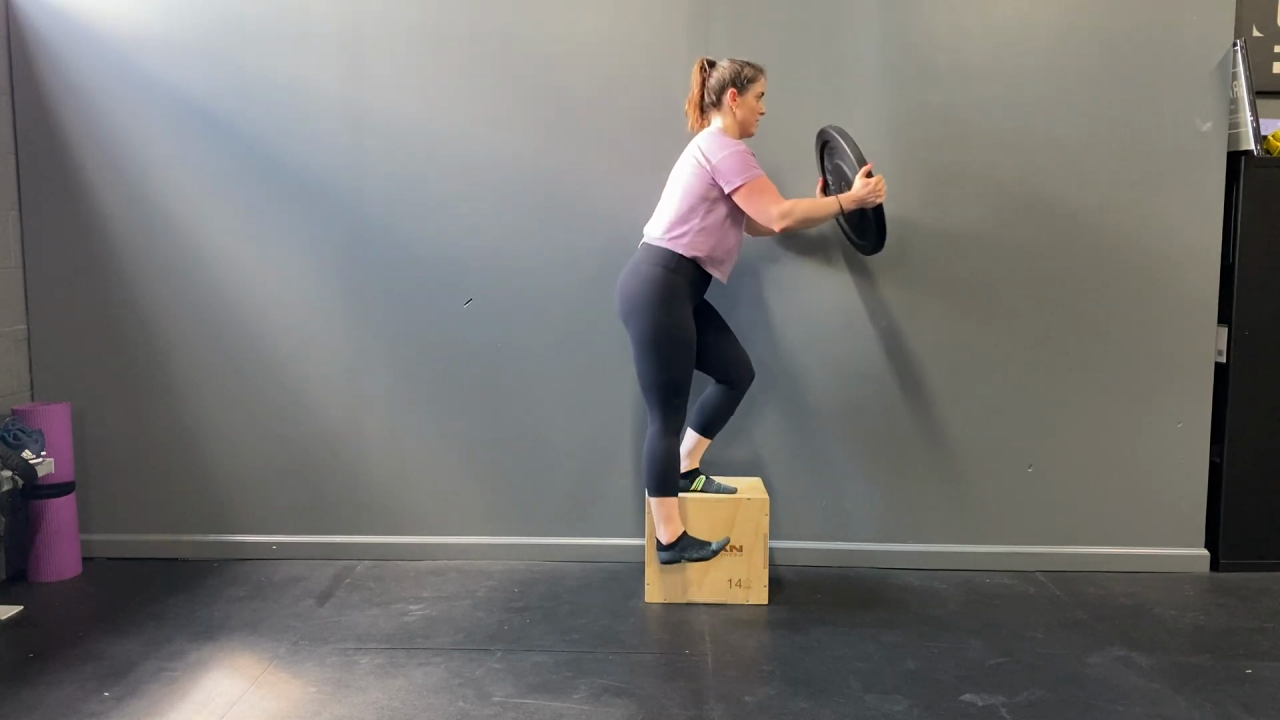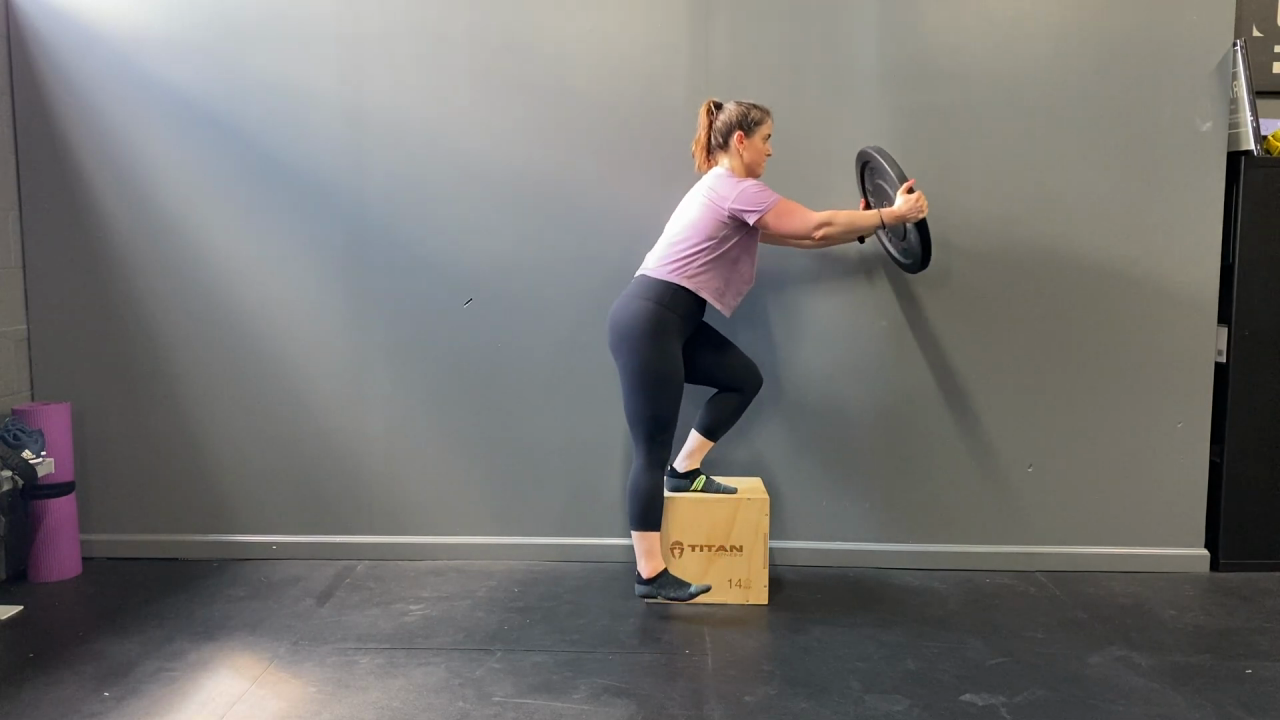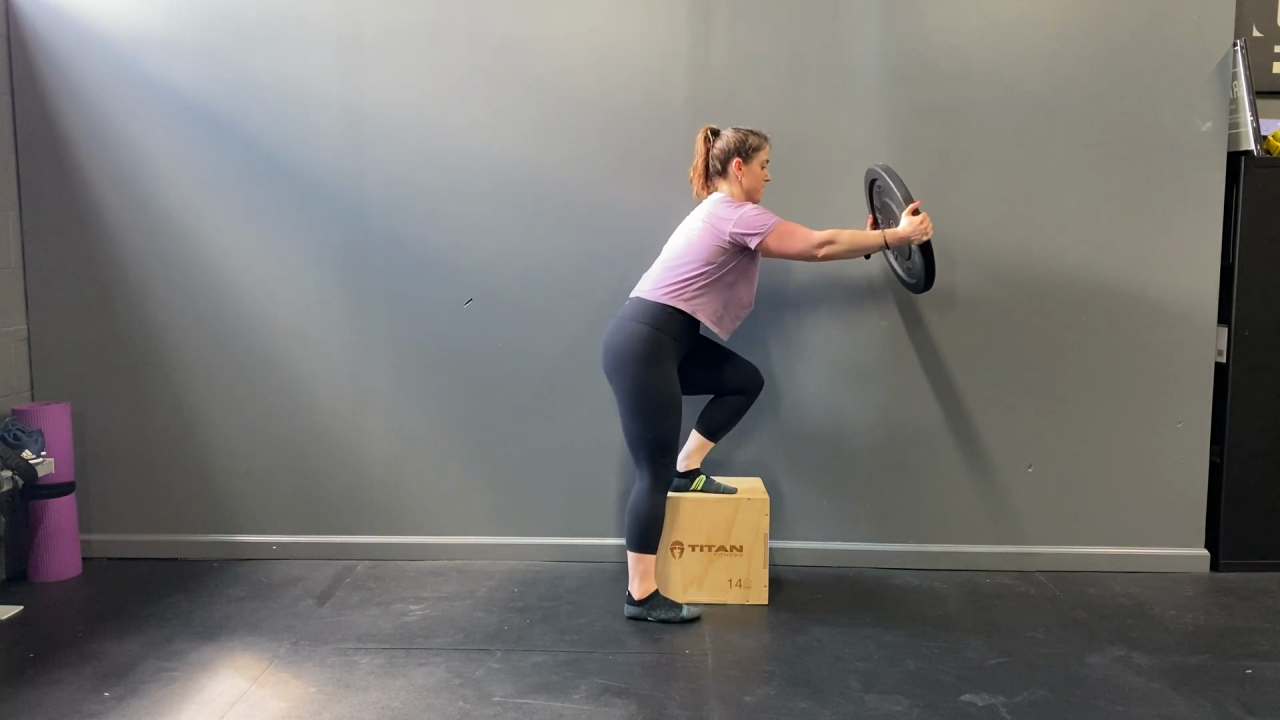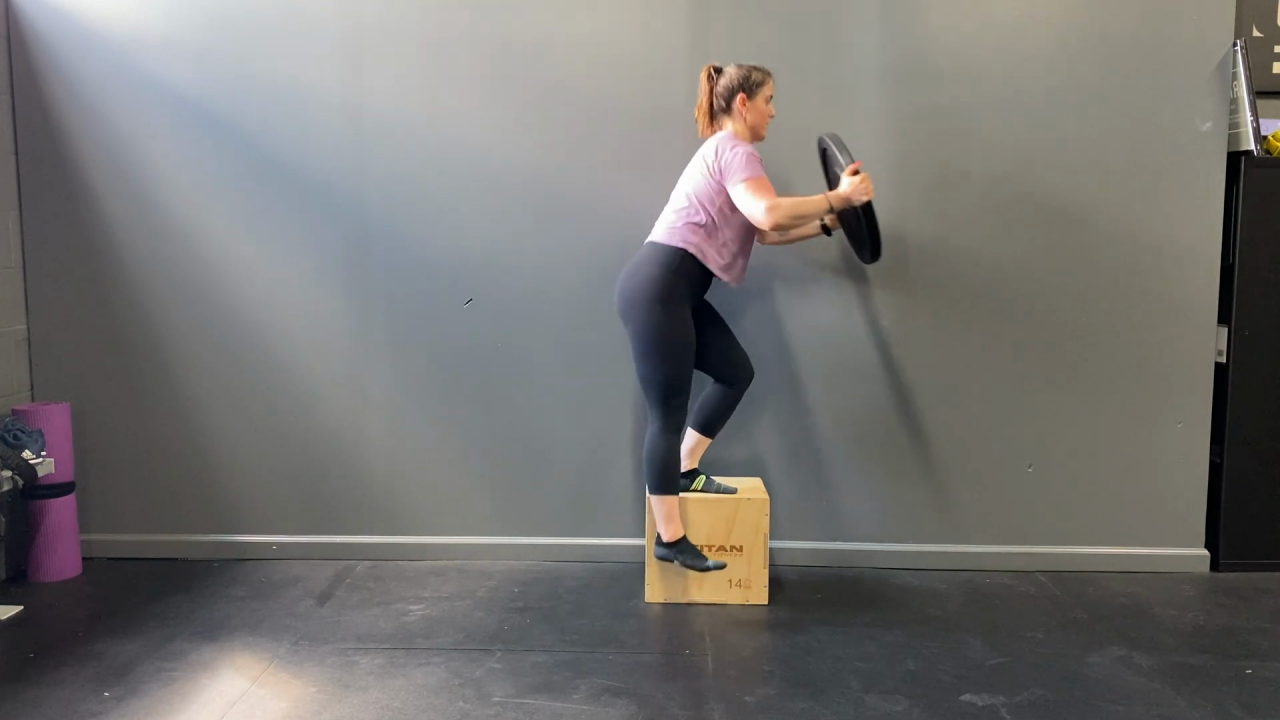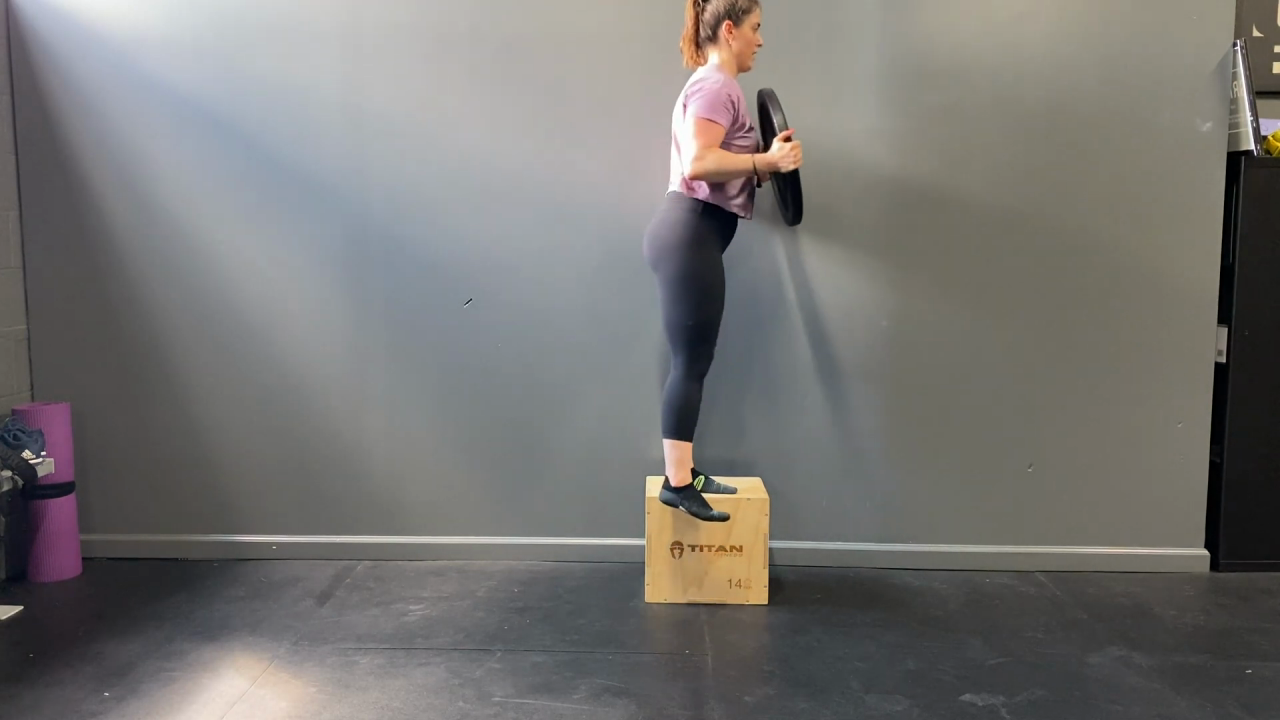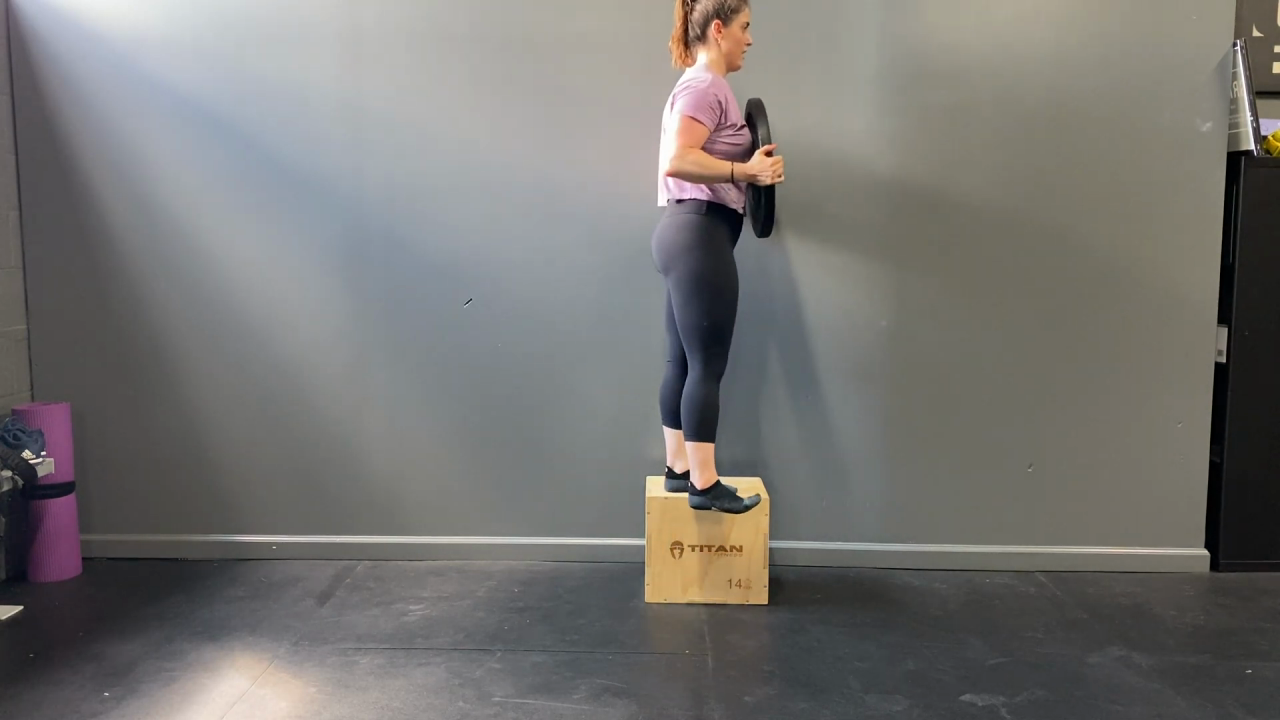
dt=0.5s
person 1, frame 1
left shoulder: (713, 148)
right shoulder: (725, 151)
left elbow: (757, 223)
right elbow: (778, 217)
left wrist: (819, 205)
right wrist: (849, 200)
left hip: (671, 287)
right hip: (657, 289)
left knee: (736, 372)
right knee: (667, 417)
left ankle: (685, 471)
right ankle: (671, 538)
person 1, frame 2
left shoulder: (723, 189)
right shoulder: (737, 190)
left elbow: (796, 235)
right elbow: (815, 227)
left wrist: (859, 228)
right wrist: (892, 216)
left hip: (664, 318)
right hip: (647, 322)
left knee: (744, 378)
right knee: (651, 451)
left ankle: (684, 470)
right ankle: (651, 574)
person 1, frame 3
left shoulder: (721, 213)
right shoulder: (736, 216)
left elbow: (807, 246)
right elbow: (818, 246)
left wrist: (869, 241)
right wrist: (896, 237)
left hip: (659, 339)
right hip: (642, 345)
left knee: (745, 380)
right knee: (654, 473)
left ankle: (686, 469)
right ankle: (642, 595)
person 1, frame 4
left shoulder: (724, 151)
right shoulder: (735, 152)
left elbow: (766, 230)
right elbow: (769, 218)
left wrist: (827, 223)
right wrist: (835, 200)
left hip: (673, 288)
right hip: (658, 289)
left knee: (736, 373)
right knee: (669, 414)
left ankle: (684, 471)
right ankle: (670, 537)
person 1, frame 5
left shoulder: (718, 86)
right shoulder: (714, 85)
right elbow: (698, 164)
left wrist: (765, 166)
right wrist: (766, 161)
left hip: (692, 237)
right hip: (689, 237)
left knee: (691, 363)
right knee: (690, 364)
left ankle: (684, 471)
right ankle: (677, 483)
person 1, frame 6
left shoulder: (706, 87)
right shoulder: (703, 86)
right elbow: (677, 160)
left wrist: (751, 169)
right wrist: (747, 171)
left hip: (690, 234)
right hip: (698, 235)
left knee: (685, 362)
right knee: (707, 366)
left ankle: (679, 469)
right ankle: (705, 485)
